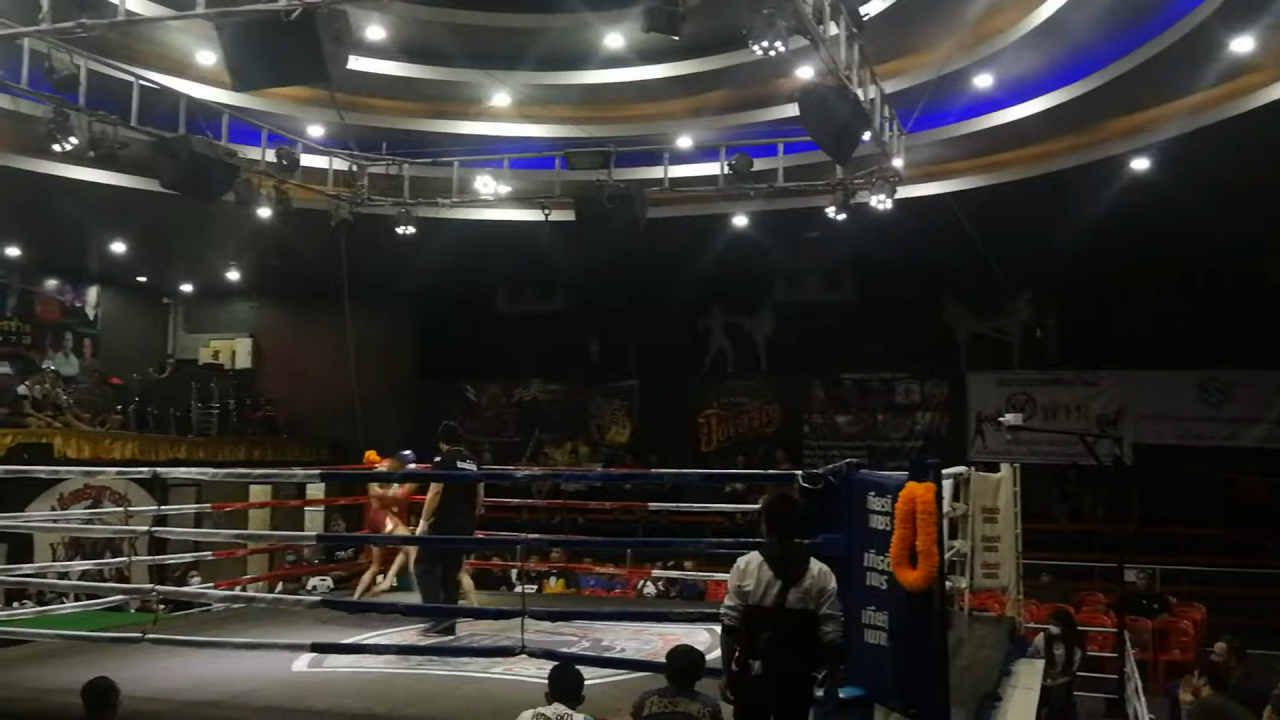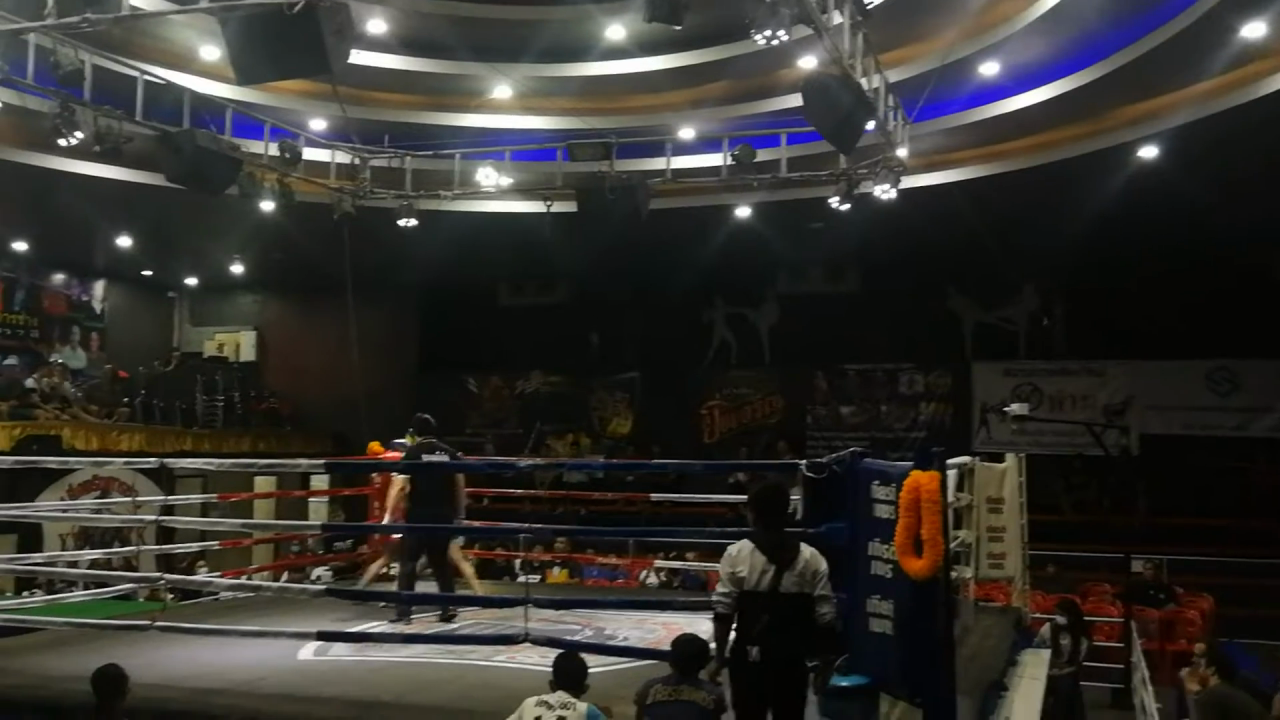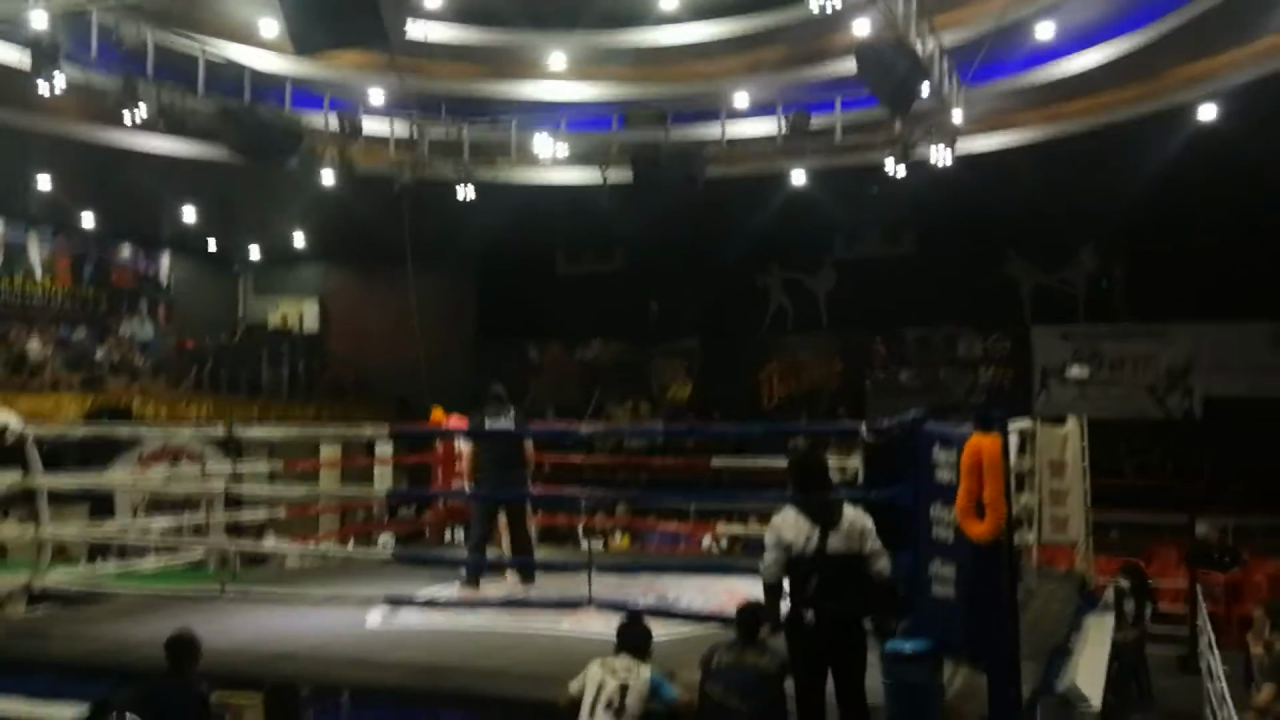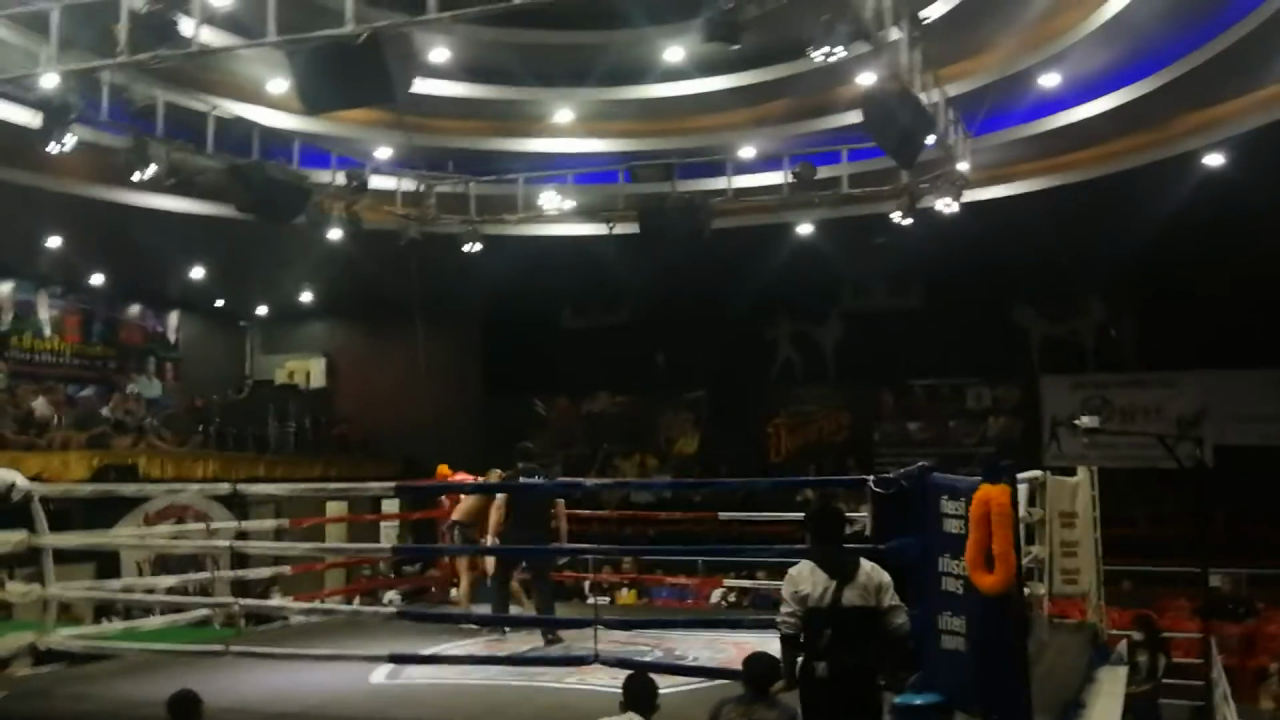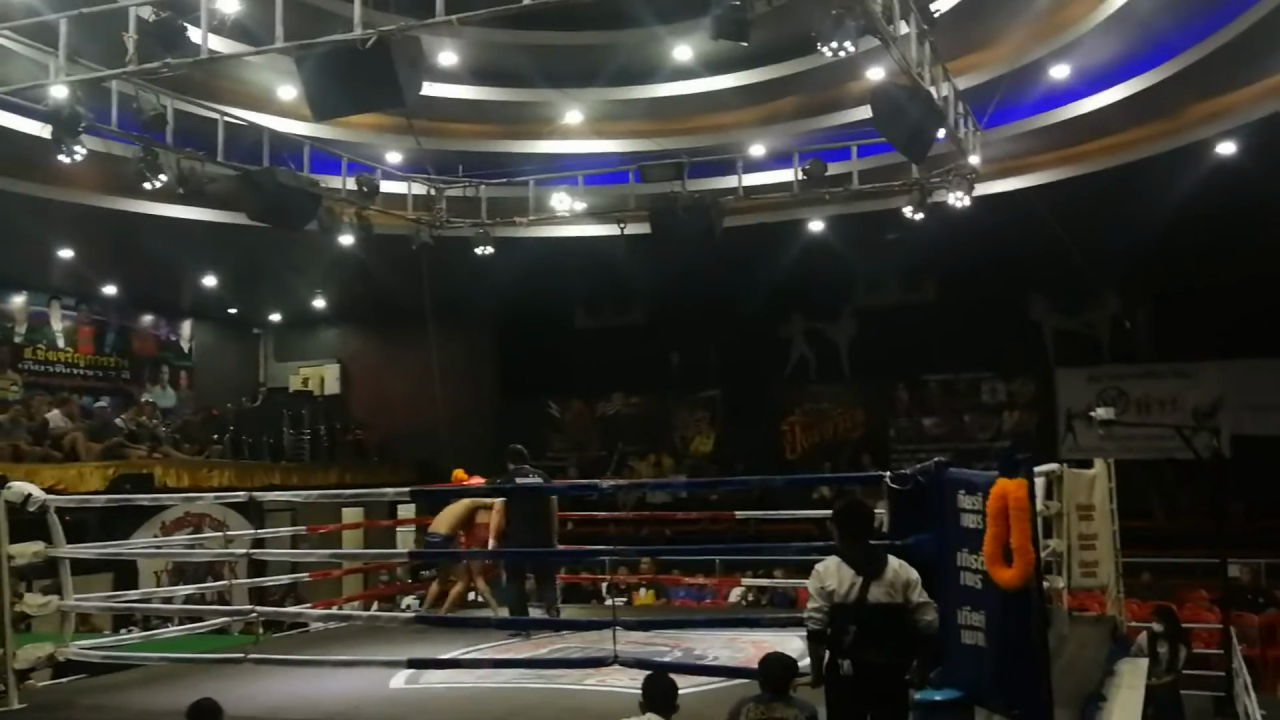
dt=0.5s
person 1, frame 1
left shoulder: (745, 566)
right shoulder: (821, 574)
left elbow: (731, 626)
right elbow: (831, 635)
left wrist: (727, 673)
left hip: (753, 673)
right hip: (797, 677)
person 1, frame 2
left shoulder: (737, 554)
right shoulder: (811, 558)
left elbow: (724, 612)
right elbow: (825, 617)
left wrist: (719, 657)
right wrist: (825, 662)
left hip: (749, 659)
right hip: (792, 662)
person 1, frame 3
left shoulder: (783, 522)
right shoulder: (857, 518)
left elbow: (772, 579)
right elbow: (880, 572)
left wrist: (773, 619)
left hip: (806, 622)
right hip: (849, 622)
left knee: (810, 696)
right knee: (852, 696)
person 1, frame 4
left shoulder: (798, 575)
right shoulder: (874, 573)
left elbow: (790, 633)
right elbow: (898, 627)
left wrist: (789, 675)
left hip: (820, 675)
right hip: (863, 674)
person 1, frame 5
left shoulder: (825, 571)
right shoulder: (901, 570)
left elbow: (816, 629)
right elbow: (927, 623)
left wrist: (817, 672)
right wrist: (910, 661)
left hip: (846, 672)
right hip: (890, 671)
person 2, frame 1
left shoulder: (443, 459)
right shoulder: (471, 462)
left elbow: (435, 492)
right elbow: (479, 498)
left wrist: (423, 521)
left hip: (444, 524)
right hip: (464, 525)
left knee: (424, 567)
right knee: (450, 574)
right ankle: (447, 623)
person 2, frame 2
left shoulder: (412, 453)
right shoulder: (450, 453)
left elbow: (400, 487)
right elbow: (460, 487)
left wrist: (389, 515)
right wrist: (459, 513)
left hip: (419, 516)
right hip: (444, 516)
left knee: (408, 563)
right knee: (442, 562)
left ankle: (403, 612)
right ankle: (448, 606)
person 2, frame 3
left shoulder: (477, 422)
right shoulder: (518, 421)
left elbow: (467, 455)
right elbow: (529, 454)
left wrist: (468, 480)
right wrist: (526, 478)
left hip: (486, 484)
right hip: (515, 483)
left knee: (479, 532)
right knee: (519, 529)
left ankle: (472, 578)
right ankle: (527, 574)
person 2, frame 4
left shoulder: (510, 477)
right shoulder: (549, 480)
left elbow: (498, 507)
right elbow: (561, 514)
left wrist: (491, 535)
right wrist: (563, 542)
left hip: (511, 537)
right hip: (540, 539)
left knee: (501, 579)
right knee: (542, 584)
right ankle: (549, 632)
person 2, frame 5
left shoulder: (505, 481)
right shoulder: (543, 478)
left elbow: (499, 511)
right elbow: (553, 509)
left wrist: (493, 538)
right wrist: (554, 536)
left hip: (515, 538)
right hip: (541, 537)
left knee: (515, 581)
right knee: (546, 578)
right ankle: (552, 610)
